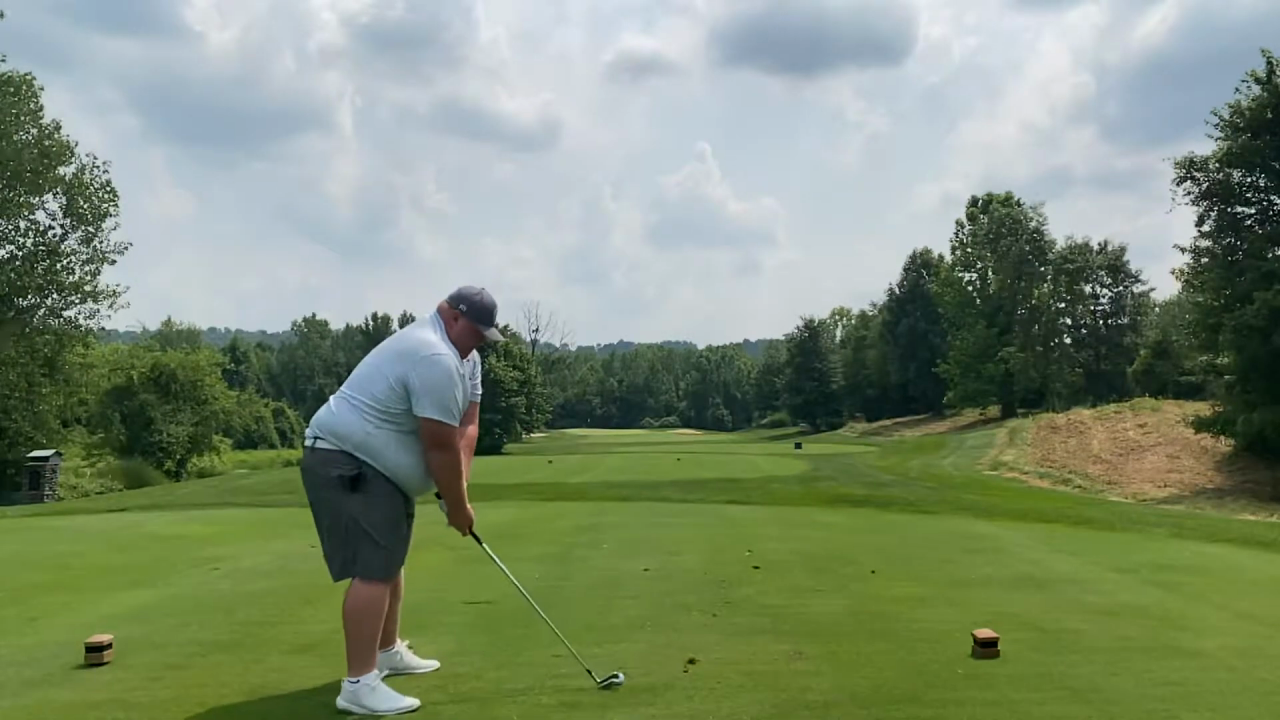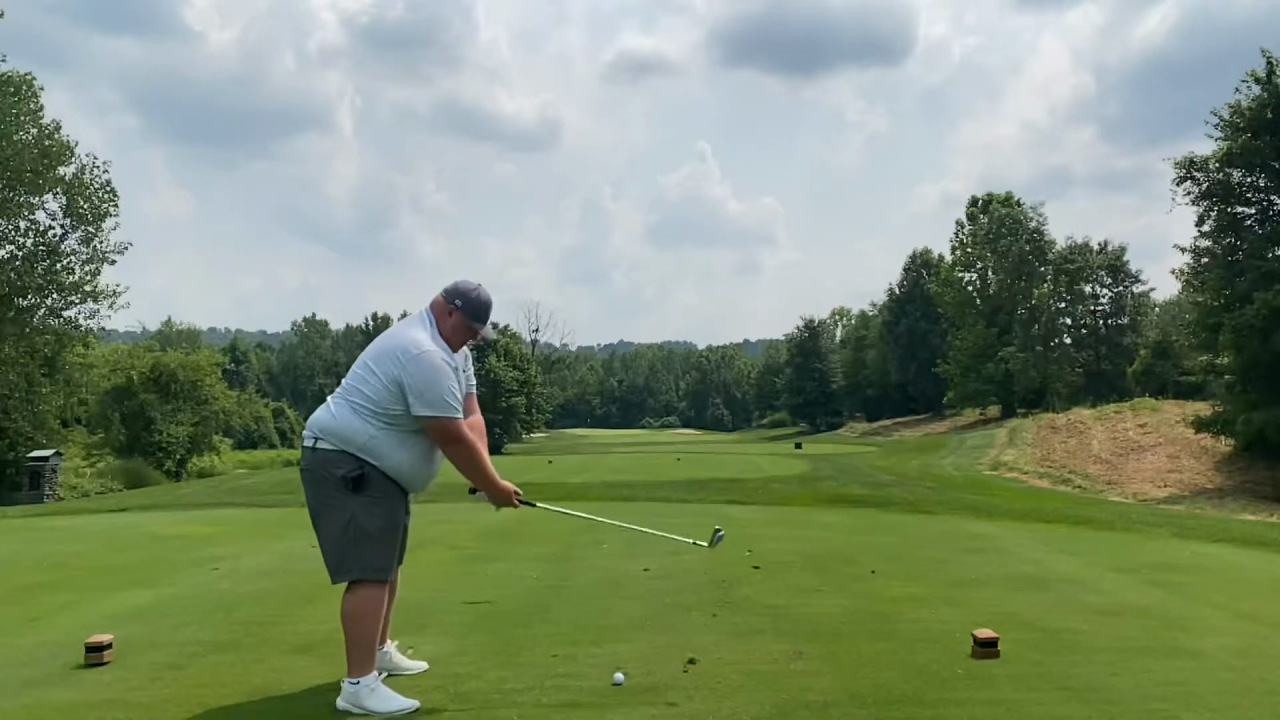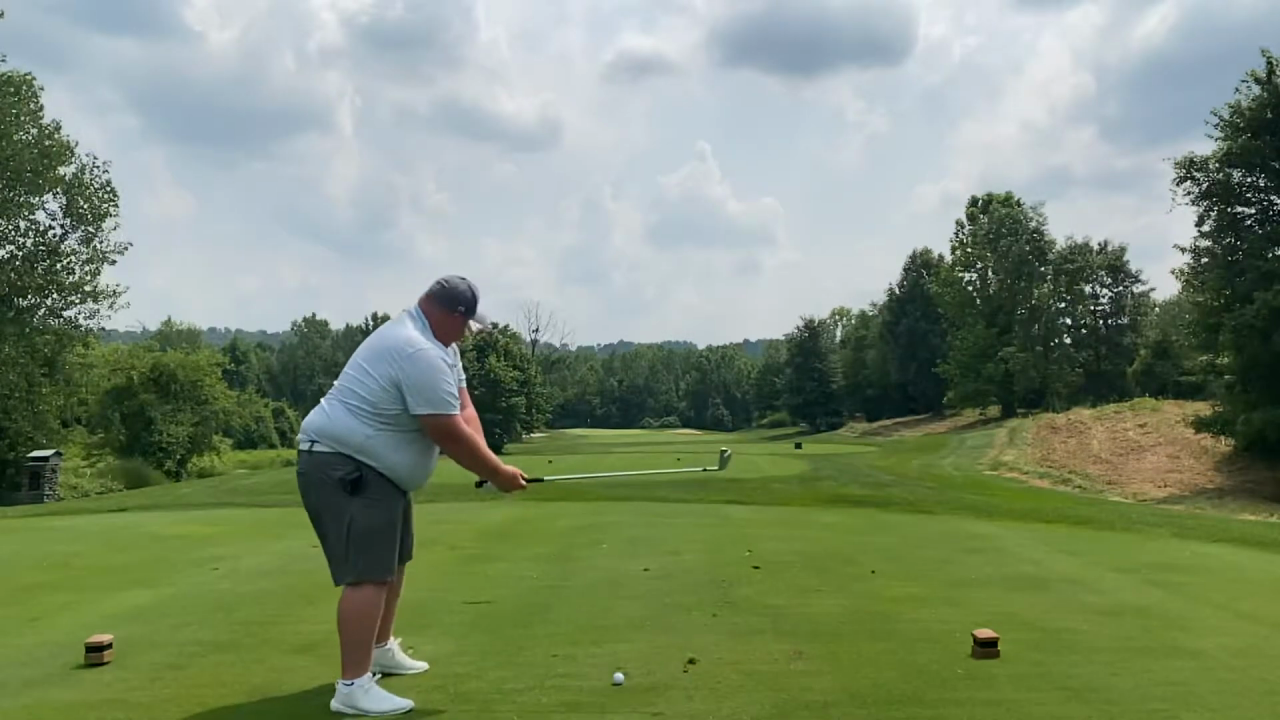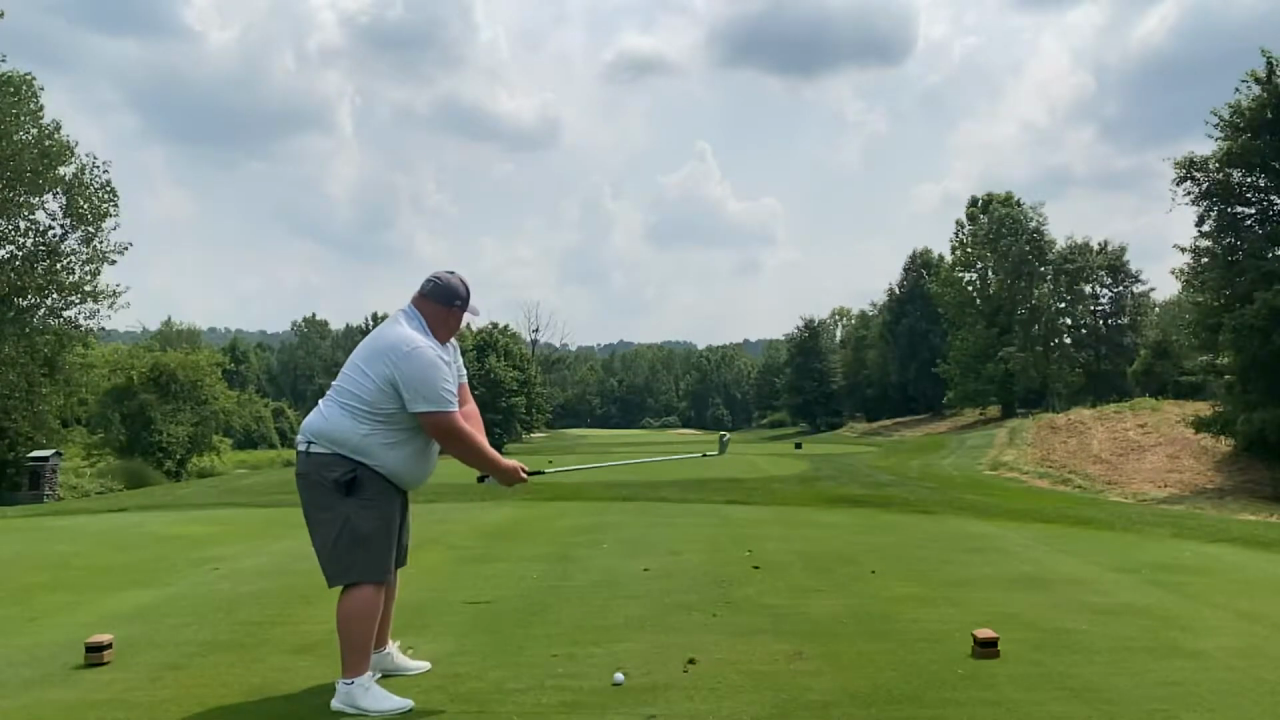
dt=0.4s
person 1, frame 1
left shoulder: (462, 356)
right shoulder: (435, 359)
left elbow: (466, 428)
right elbow: (441, 445)
left wrist: (454, 492)
right wrist: (458, 506)
left hip: (376, 468)
right hip: (346, 464)
left knee: (389, 563)
right knee: (371, 570)
left ankle: (386, 650)
right ankle: (358, 684)
person 1, frame 2
left shoulder: (451, 347)
right shoulder: (423, 355)
left elbow: (470, 418)
right elbow: (452, 437)
left wrist: (488, 475)
right wrist: (493, 487)
left hip: (376, 468)
right hip: (345, 464)
left knee: (385, 564)
right knee: (370, 571)
left ankle: (378, 651)
right ankle: (359, 684)
person 1, frame 3
left shoulder: (436, 342)
right shoulder: (419, 354)
left elbow: (463, 411)
right elbow: (450, 435)
left wrist: (488, 463)
right wrist: (498, 473)
left hip: (371, 467)
right hip: (343, 466)
left knee: (390, 562)
right knee: (368, 572)
left ankle: (379, 649)
person 1, frame 4
left shoulder: (436, 341)
right shoulder: (416, 352)
left elbow: (464, 406)
right elbow: (449, 432)
left wrist: (488, 456)
right wrist: (498, 467)
left hip: (374, 468)
right hip: (342, 467)
left knee: (385, 563)
right knee: (365, 572)
left ankle: (379, 652)
